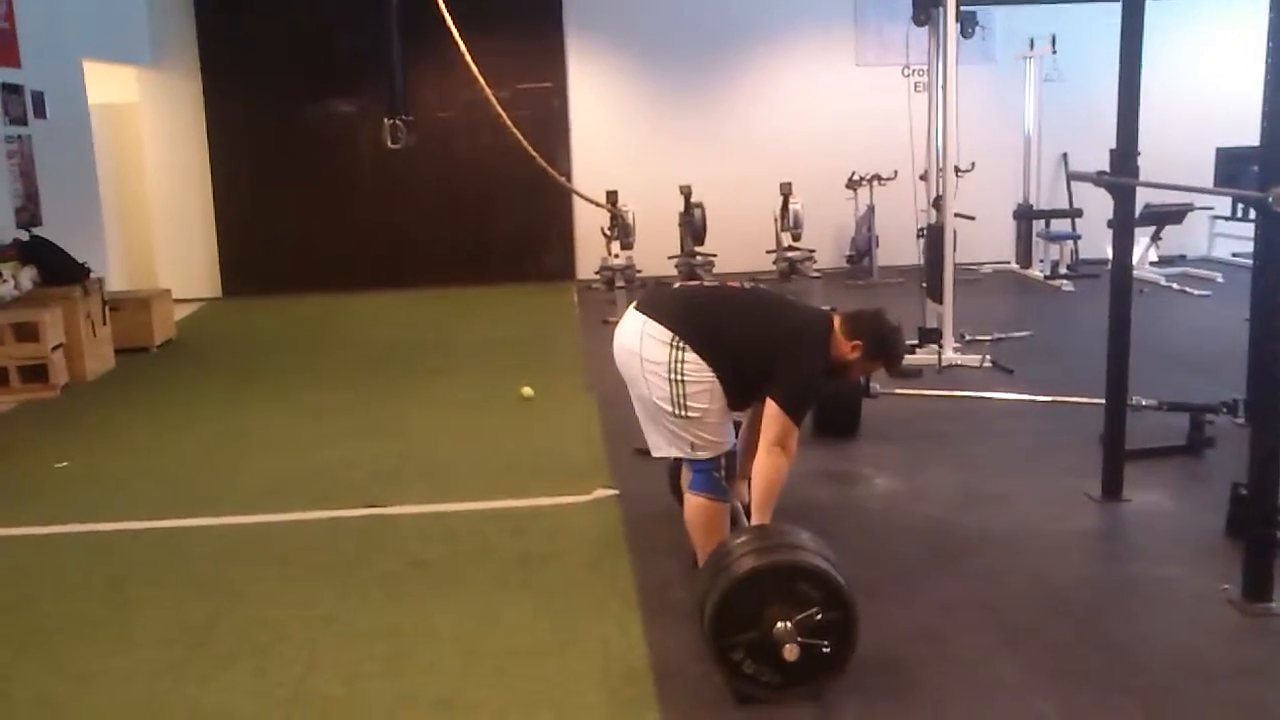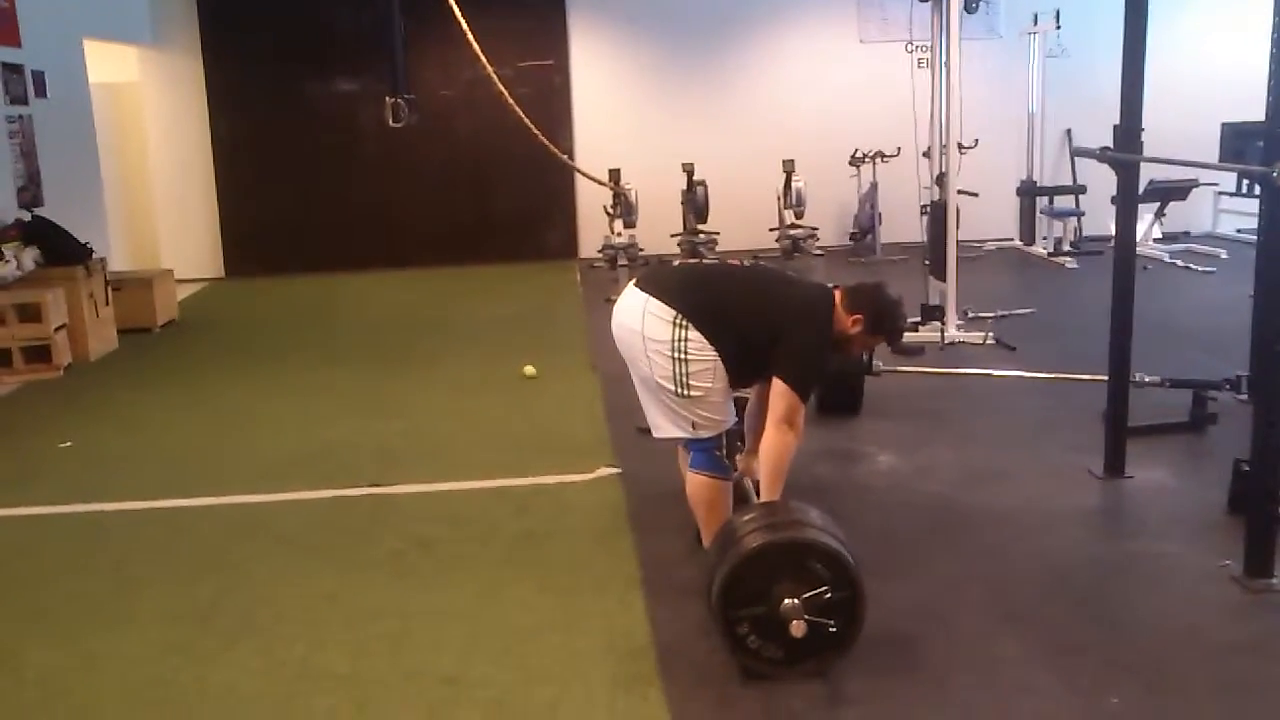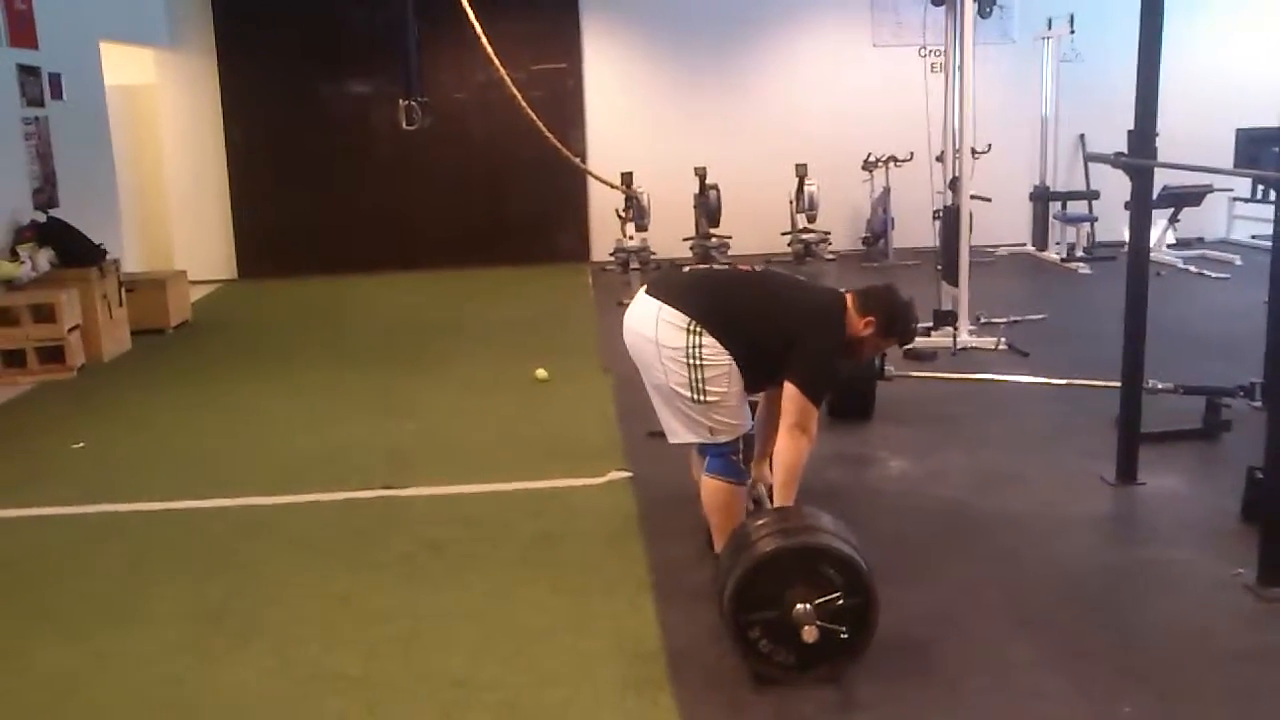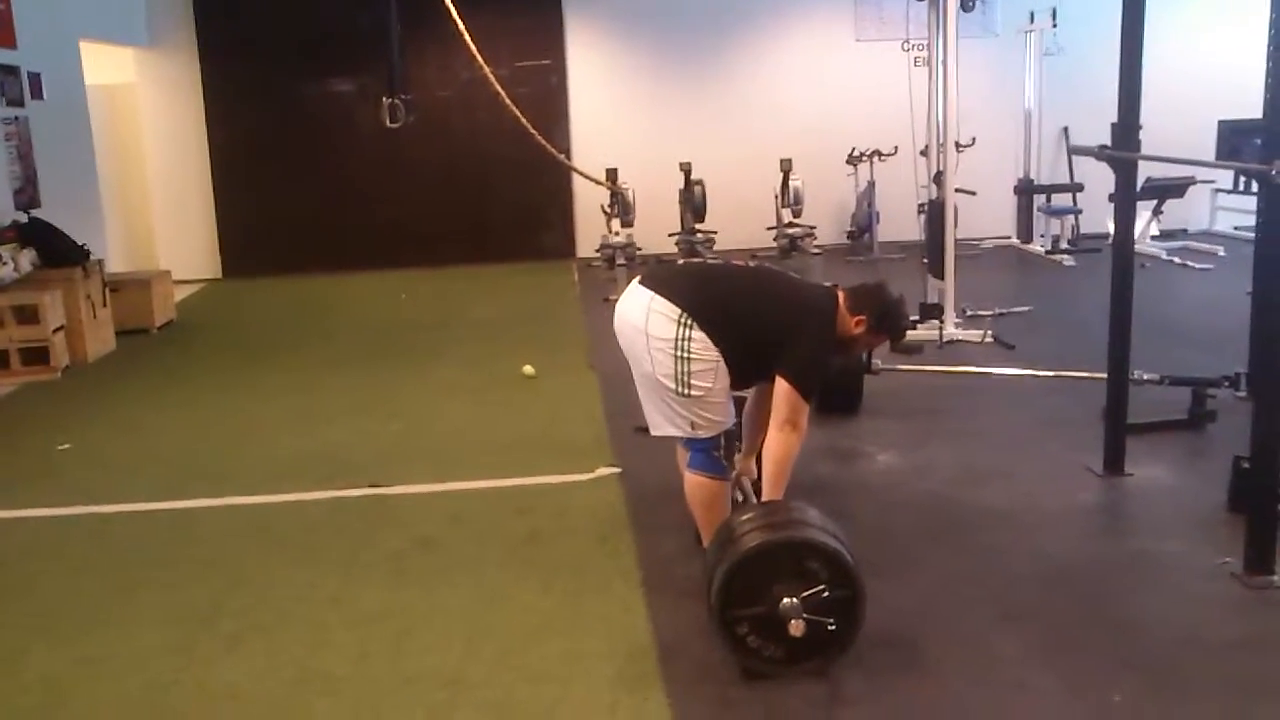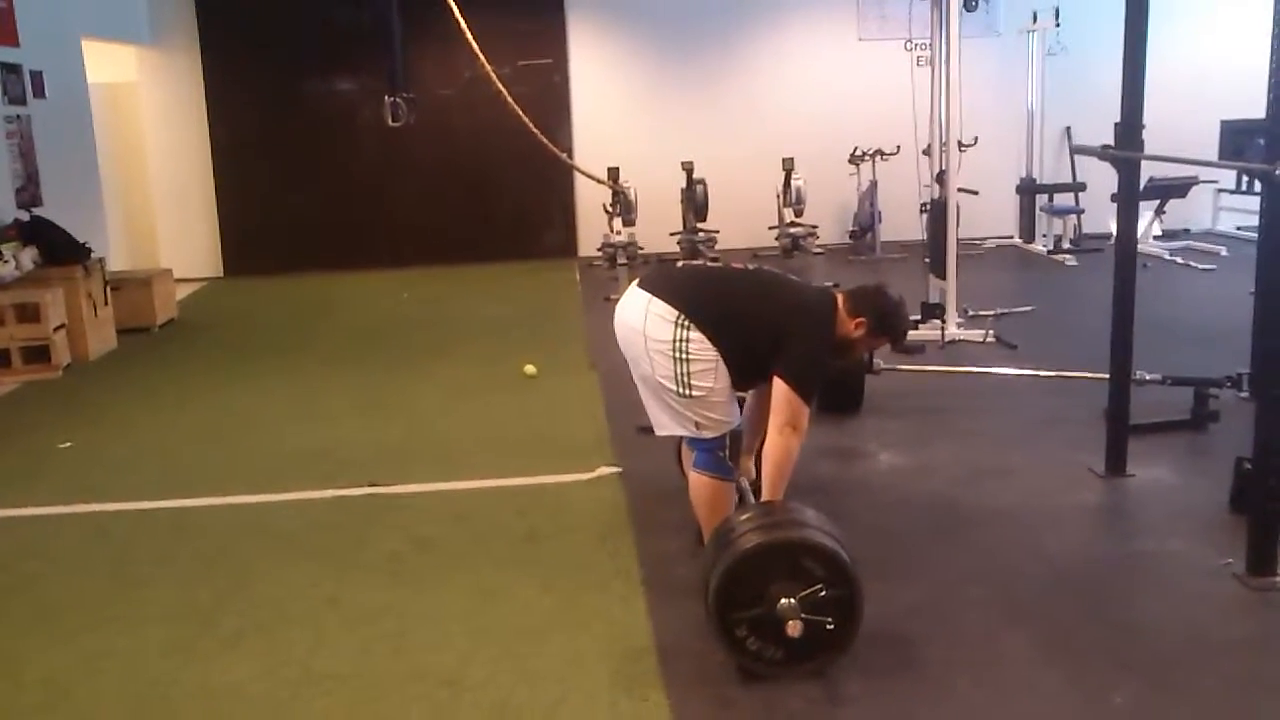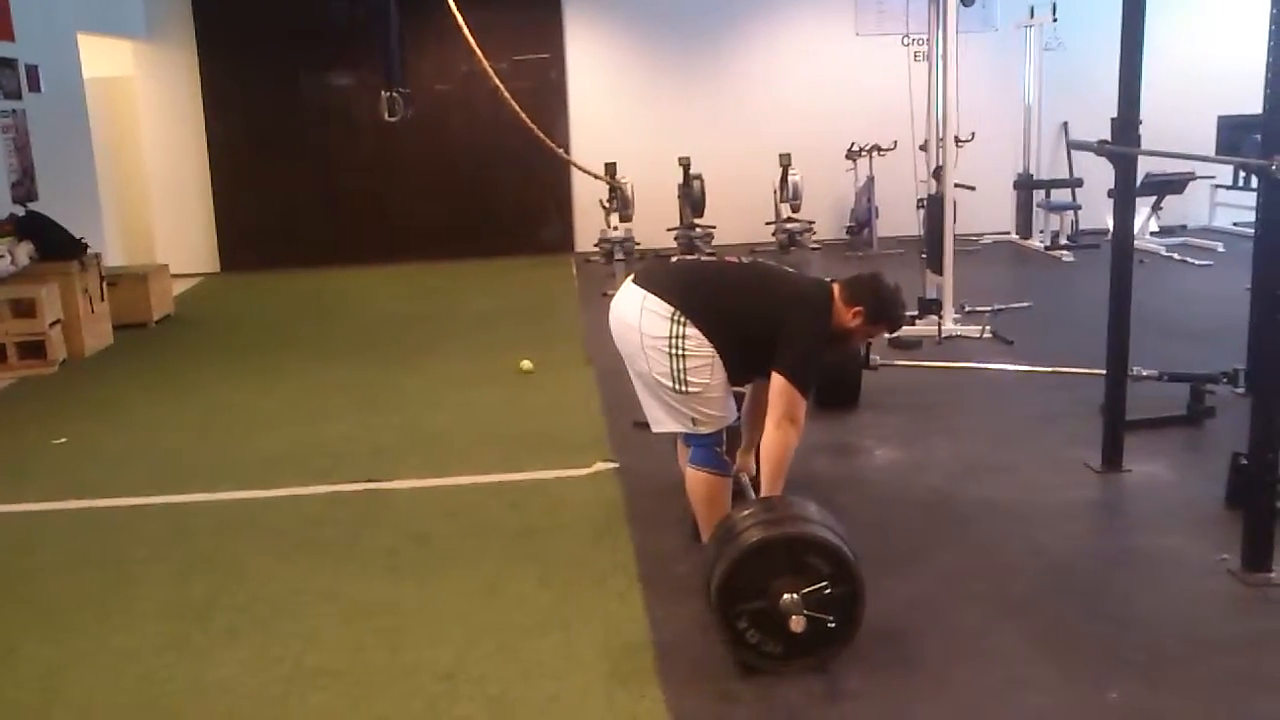
dt=0.5s
person 1, frame 1
left shoulder: (803, 330)
right shoulder: (807, 352)
left elbow: (760, 413)
right elbow: (776, 447)
left wrist: (740, 481)
left hip: (640, 325)
right hip: (663, 340)
left knee: (699, 451)
right knee: (708, 462)
left ankle: (707, 551)
person 1, frame 2
left shoulder: (804, 307)
right shoulder: (811, 329)
left elbow: (766, 388)
right elbow: (783, 424)
left wrist: (749, 456)
right hip: (665, 319)
left knee: (696, 430)
right knee: (709, 440)
left ankle: (710, 529)
person 1, frame 3
left shoulder: (815, 311)
right shoulder: (823, 333)
left elbow: (776, 393)
right elbow: (797, 429)
left wrist: (760, 462)
right hip: (677, 323)
left knee: (709, 432)
right knee: (725, 445)
left ankle: (720, 530)
person 1, frame 4
left shoulder: (804, 309)
right shoulder: (814, 328)
left elbow: (766, 388)
right elbow: (787, 425)
left wrist: (746, 458)
right hip: (668, 318)
left knee: (693, 428)
right knee: (707, 441)
left ankle: (707, 524)
person 1, frame 5
left shoulder: (806, 308)
right shoulder: (814, 330)
left elbow: (765, 389)
right elbow: (787, 427)
left wrist: (745, 457)
right hip: (666, 320)
left knee: (700, 429)
right knee: (715, 441)
left ankle: (710, 524)
person 1, frame 6
left shoulder: (801, 300)
right shoulder: (810, 320)
left elbow: (763, 382)
right elbow: (784, 420)
left wrist: (746, 453)
right hip: (662, 315)
left knee: (695, 424)
right knee: (710, 436)
left ankle: (705, 518)
